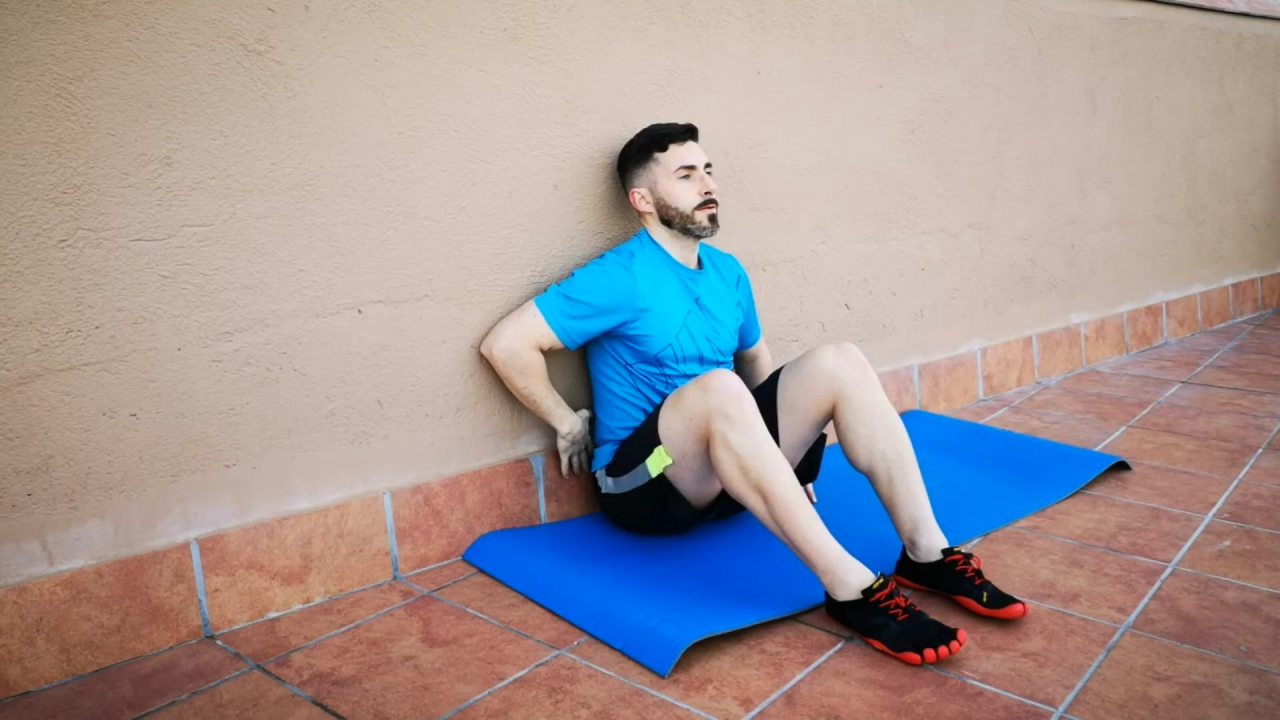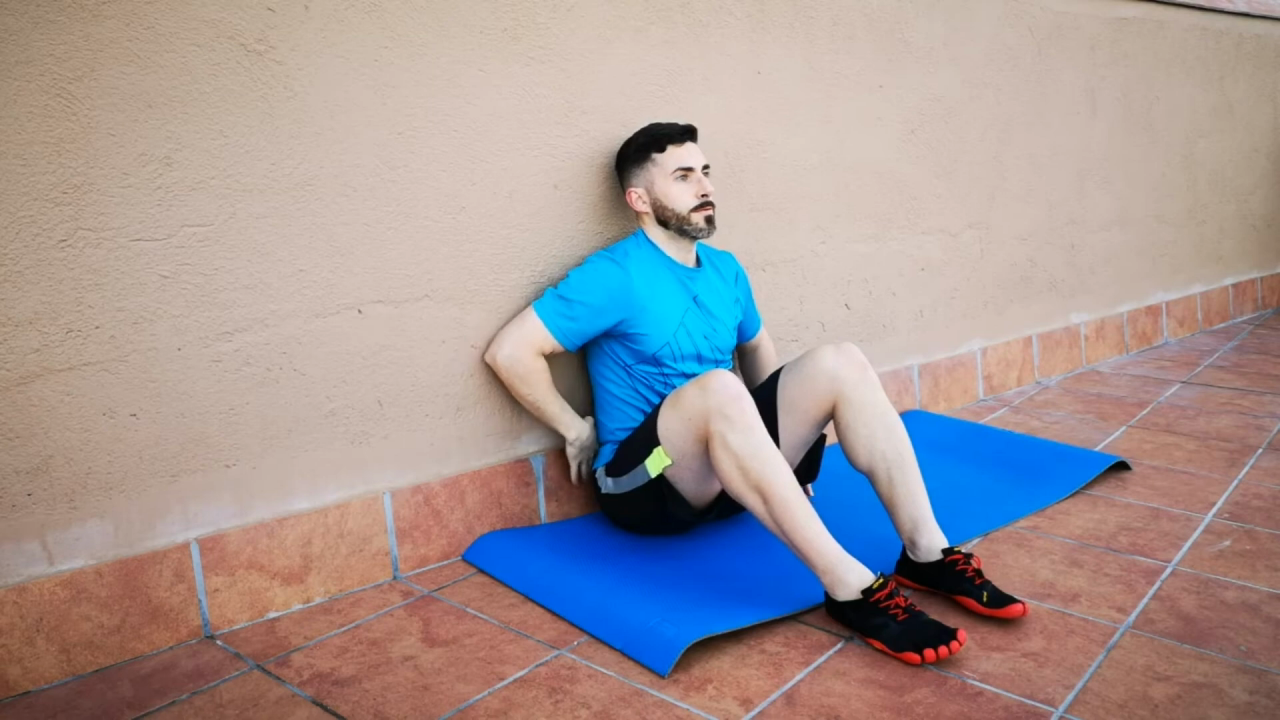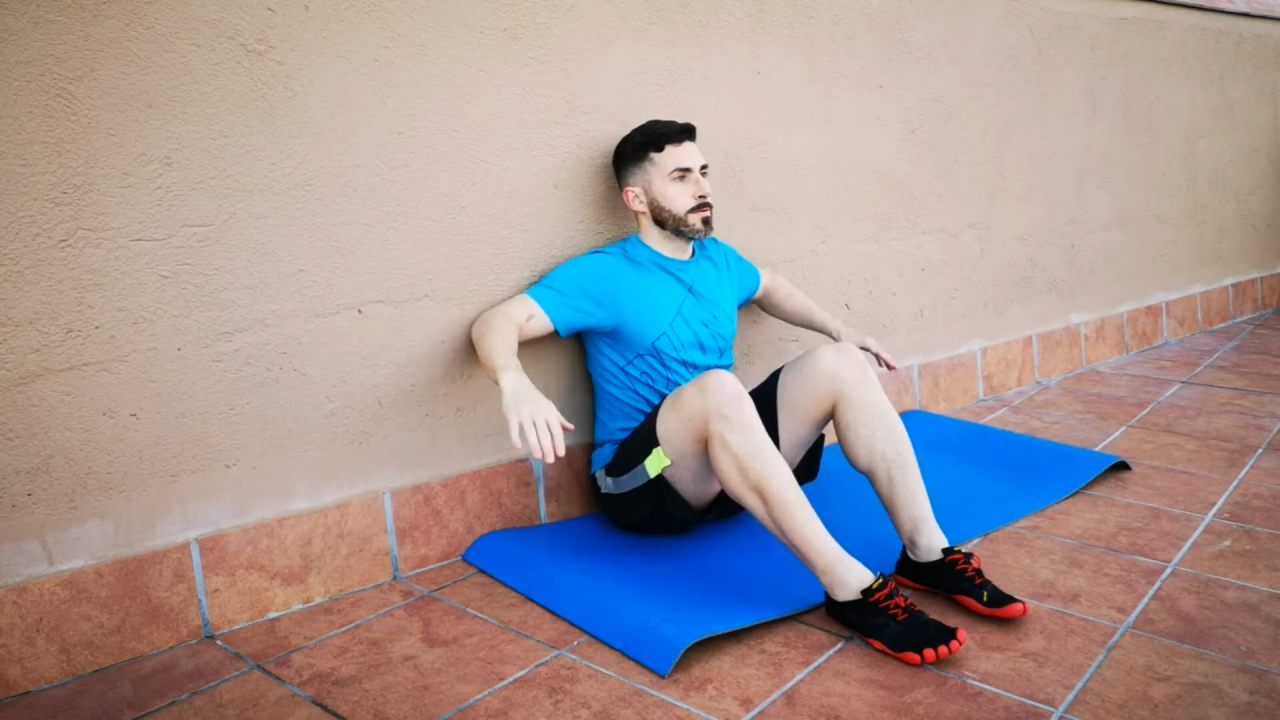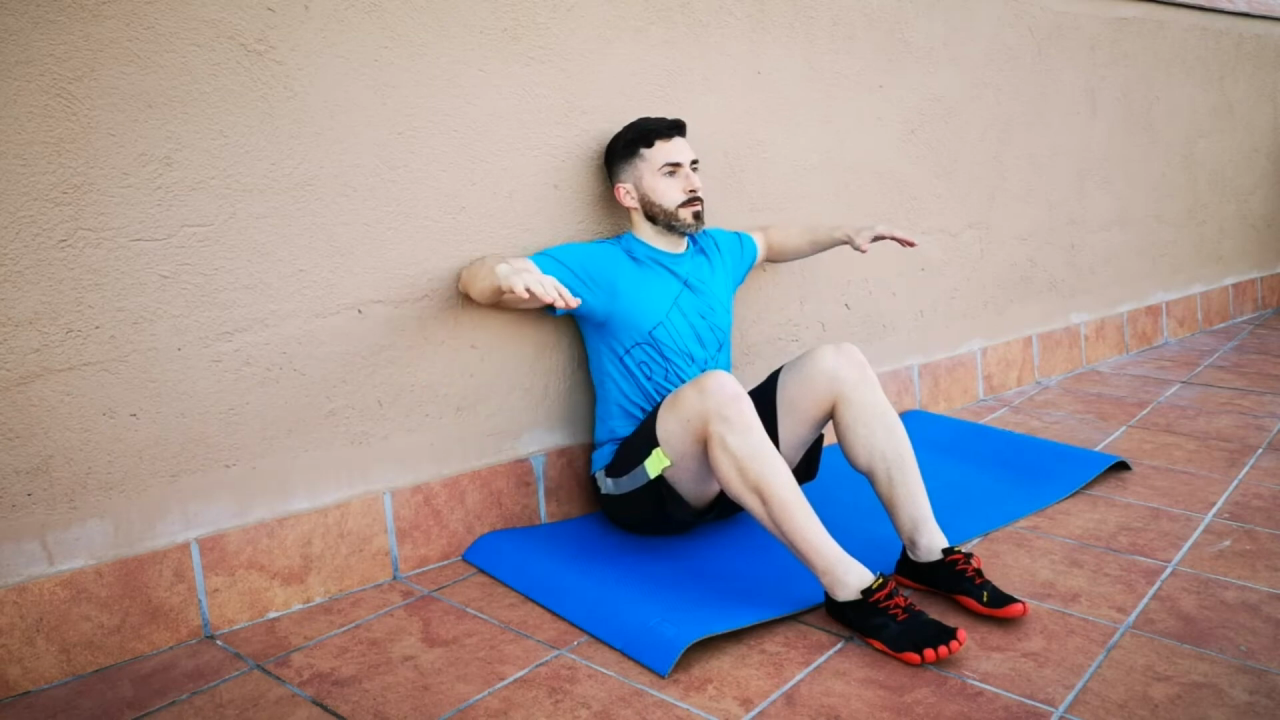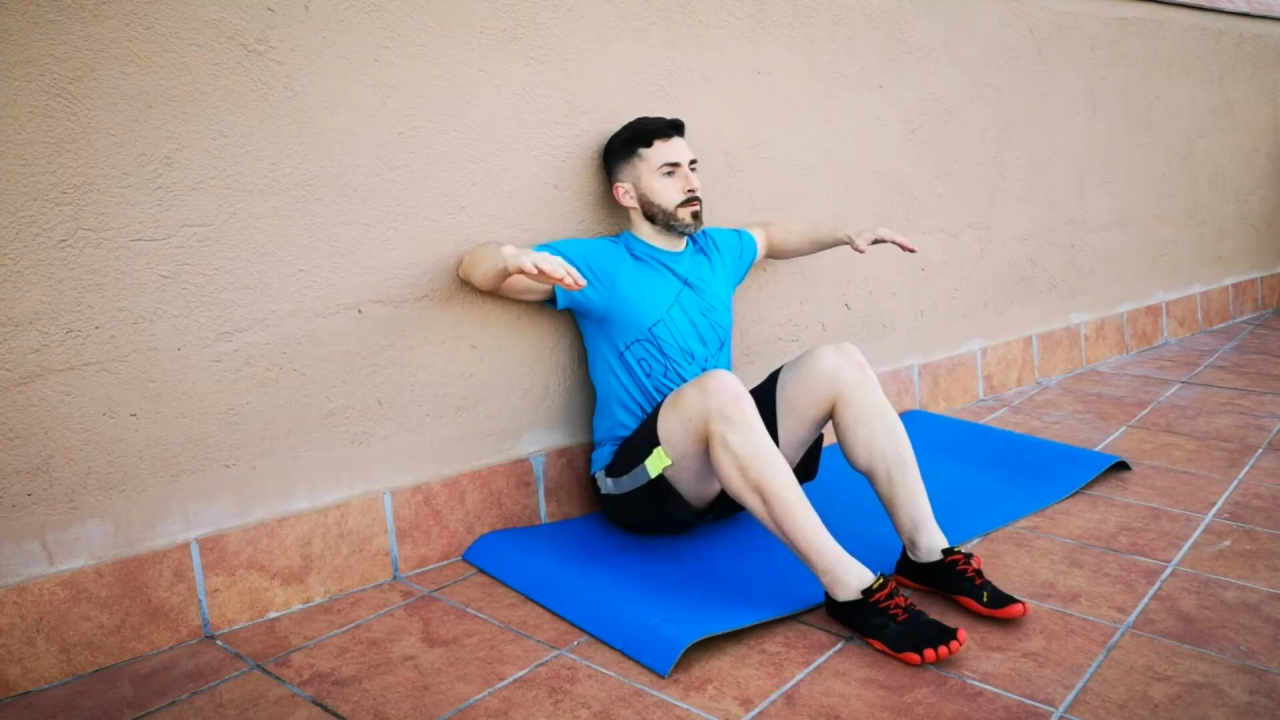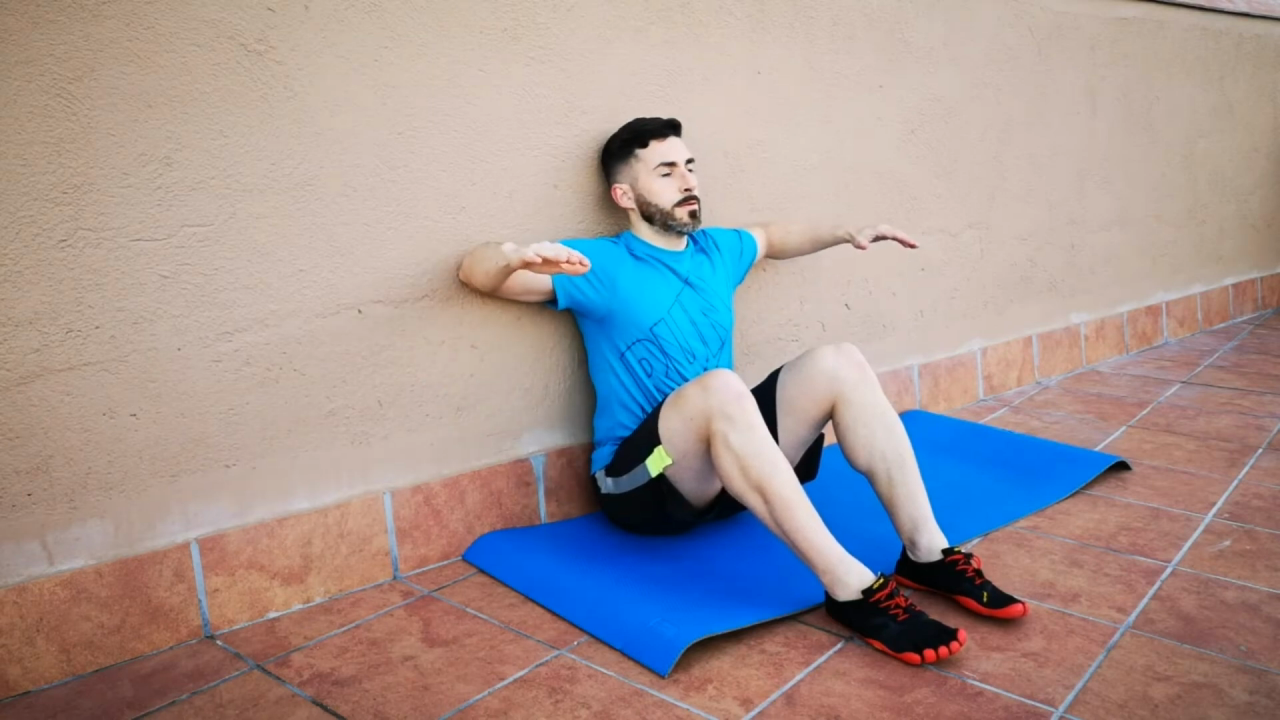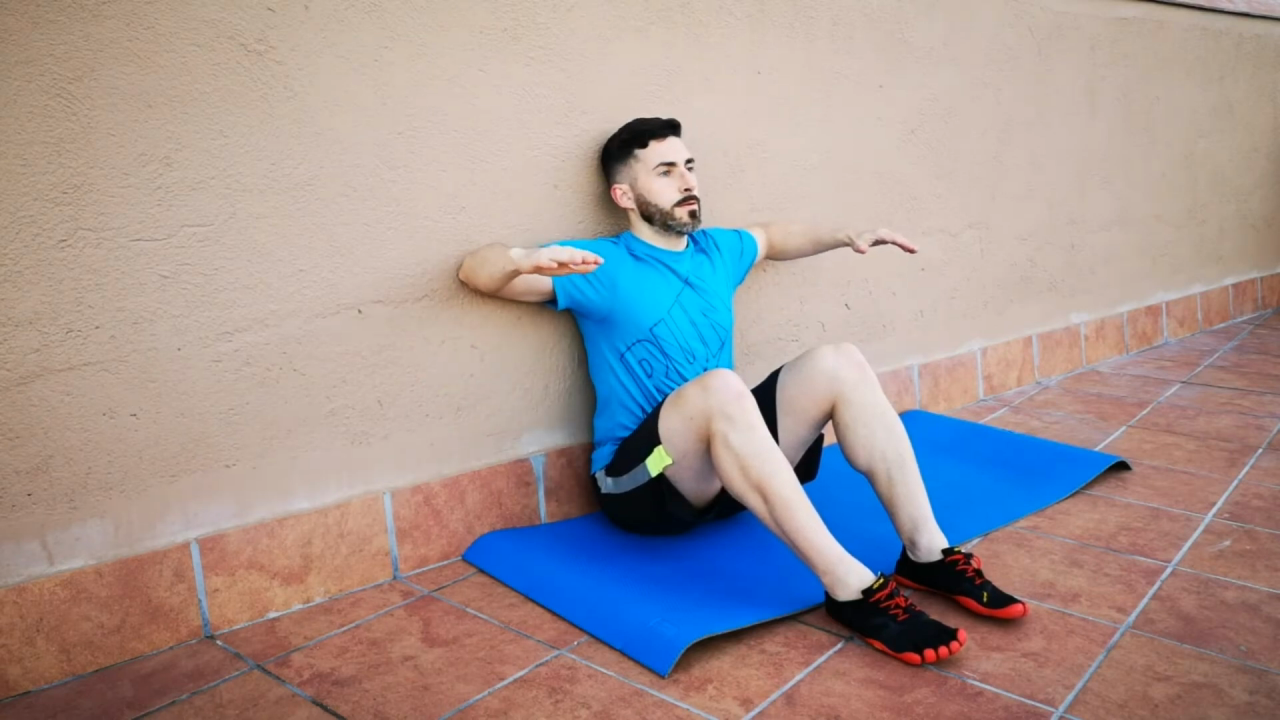
dt=0.5s
person 1, frame 1
left shoulder: (727, 272)
right shoulder: (618, 278)
left elbow: (756, 362)
right elbow: (504, 343)
left wrist: (784, 453)
right wrist: (568, 423)
left hip: (729, 472)
right hip: (642, 482)
left knee: (838, 363)
right knee: (718, 387)
left ankle: (926, 552)
right ankle: (850, 586)
person 1, frame 2
left shoulder: (725, 269)
right shoulder: (614, 276)
left elbow: (756, 350)
right elbow: (508, 352)
left wrist: (789, 439)
right wrist: (576, 430)
left hip: (732, 465)
right hip: (641, 482)
left knee: (838, 362)
right knee: (717, 388)
left ankle: (926, 552)
right ankle: (851, 587)
person 1, frame 3
left shoulder: (718, 260)
right shoulder: (604, 275)
left elbow: (768, 286)
right elbow: (493, 323)
left wrist: (835, 328)
right wrist: (517, 383)
left hip: (728, 466)
right hip: (641, 482)
left knee: (839, 361)
right knee: (716, 388)
left ankle: (926, 553)
right ankle: (850, 587)
person 1, frame 4
left shoulder: (716, 251)
right shoulder: (600, 266)
left elbow: (769, 242)
right elbow: (473, 279)
left wrist: (844, 235)
right wrist: (508, 274)
left hip: (728, 462)
right hip: (641, 482)
left knee: (839, 362)
right knee: (716, 389)
left ankle: (927, 553)
right ankle: (851, 588)
person 1, frame 5
left shoulder: (716, 250)
right shoulder: (601, 264)
left elbow: (770, 236)
right elbow: (473, 269)
left wrist: (843, 237)
right wrist: (513, 258)
left hip: (731, 465)
right hip: (641, 483)
left knee: (838, 363)
right knee: (717, 388)
left ankle: (926, 553)
right ankle: (851, 587)
person 1, frame 6
left shoulder: (717, 250)
right shoulder: (602, 266)
left elbow: (771, 237)
right elbow: (473, 272)
left wrist: (844, 235)
right wrist: (514, 254)
left hip: (730, 465)
right hip: (642, 483)
left knee: (839, 363)
right knee: (720, 387)
left ankle: (926, 552)
right ankle: (851, 587)
person 1, frame 7
left shoulder: (717, 251)
right shoulder: (603, 266)
left elbow: (771, 237)
right elbow: (474, 270)
left wrist: (844, 238)
right wrist: (525, 259)
left hip: (730, 467)
right hip: (641, 483)
left knee: (839, 363)
right knee: (720, 386)
left ankle: (926, 552)
right ankle: (851, 587)
